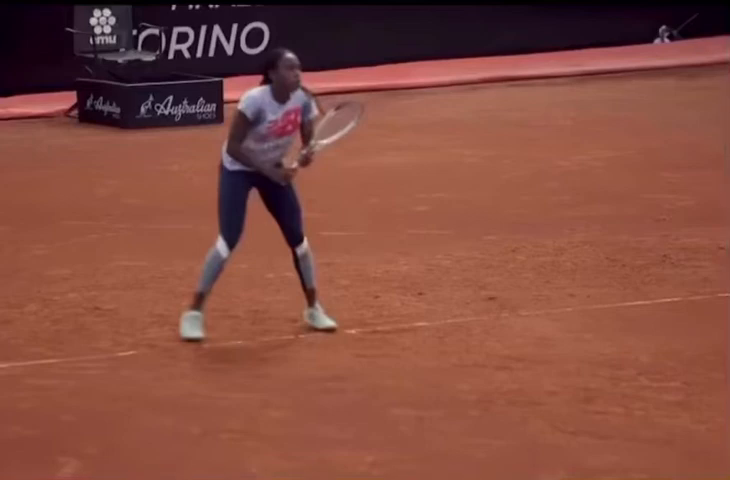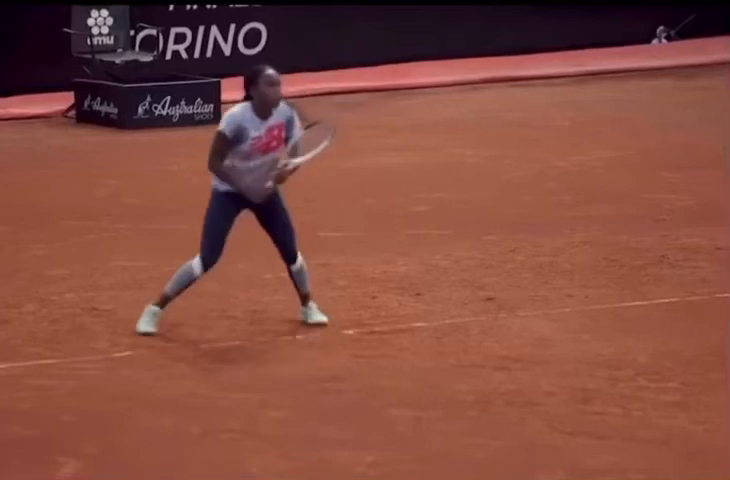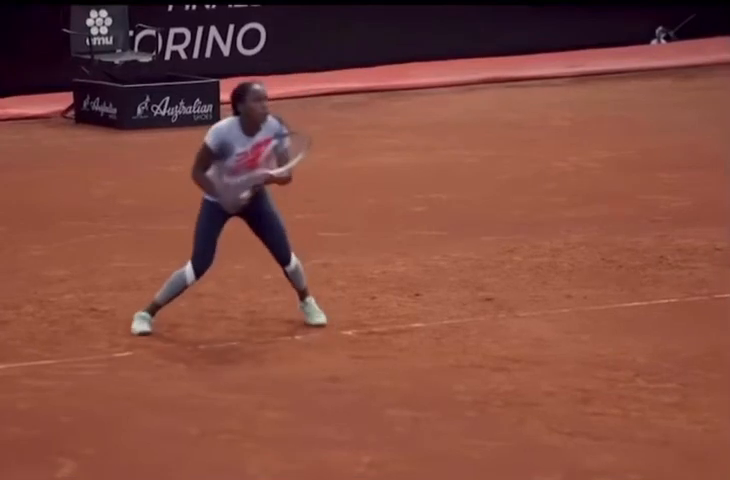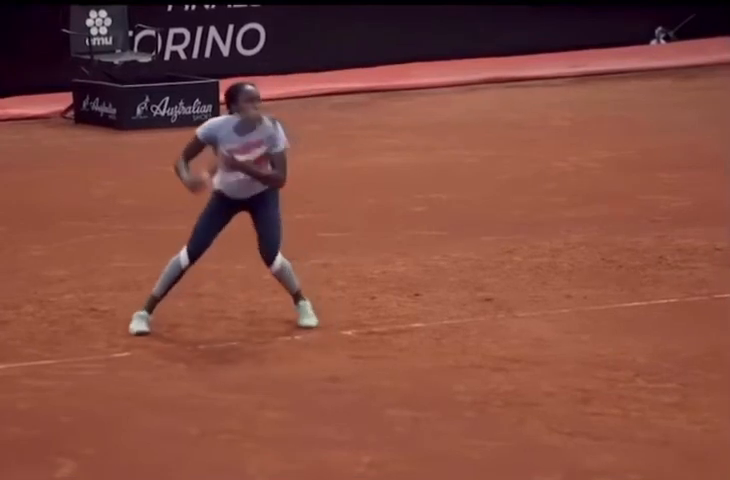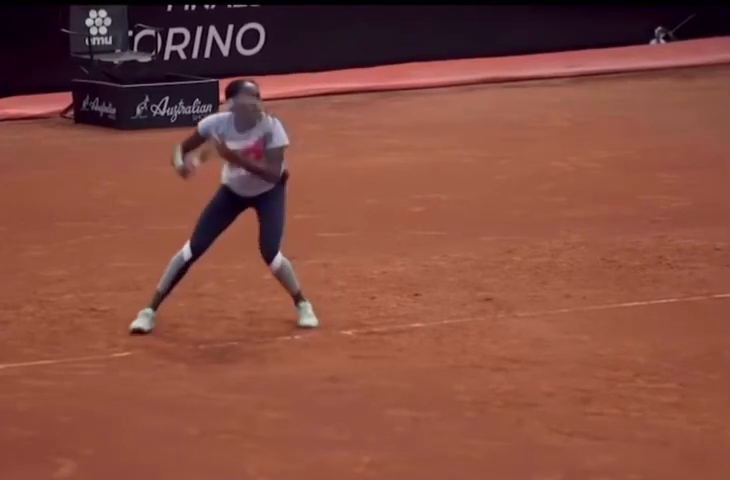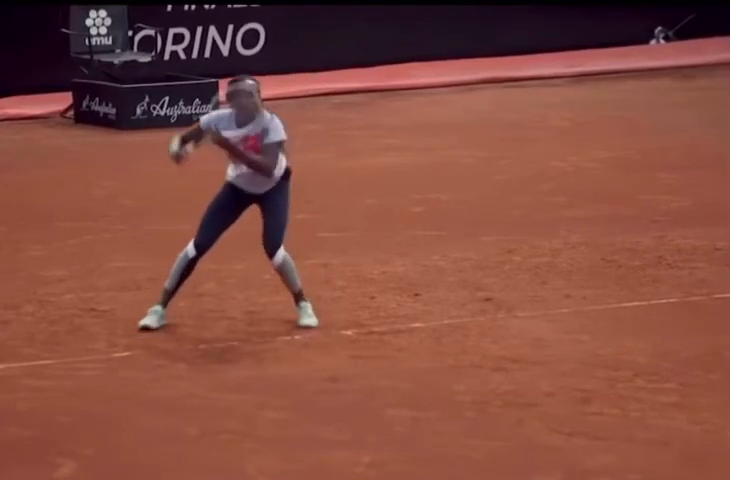
dt=0.7s
person 1, frame 1
left shoulder: (303, 100)
right shoulder: (255, 100)
left elbow: (309, 141)
right elbow: (233, 147)
left wrist: (307, 155)
right wrist: (269, 171)
left hip: (274, 170)
right hip: (238, 169)
left knee: (297, 238)
right knee: (229, 240)
left ankle: (313, 308)
right ankle: (194, 312)
person 1, frame 2
left shoulder: (287, 114)
right shoulder: (236, 117)
right elbow: (214, 163)
left wrist: (285, 172)
right wrist: (246, 189)
left hip: (265, 188)
right hip: (229, 190)
left knee: (290, 252)
right knee: (207, 259)
left ankle: (308, 305)
right ankle: (155, 309)
person 1, frame 3
left shoulder: (275, 128)
right shoulder: (222, 132)
left elbow: (286, 174)
right elbow: (197, 172)
left wrist: (271, 177)
right wrist: (223, 197)
left hip: (254, 196)
right hip: (218, 200)
left knee: (284, 254)
right knee: (199, 265)
left ankle: (307, 302)
right ankle: (147, 314)
person 1, frame 4
left shoulder: (271, 129)
right shoulder: (216, 127)
left elbow: (280, 179)
right elbow: (182, 159)
left wrist: (242, 166)
right wrist: (187, 178)
left hip: (262, 195)
right hip: (225, 195)
left knee: (270, 255)
right knee: (191, 252)
left ankle: (302, 303)
right ankle: (145, 312)
person 1, frame 5
left shoulder: (271, 126)
right shoulder: (217, 123)
left elbow: (274, 174)
right elbow: (182, 149)
left wrist: (234, 156)
right wrist: (182, 163)
left hip: (269, 192)
right hip: (232, 190)
left knee: (270, 253)
right knee: (193, 248)
left ankle: (302, 304)
right ankle: (150, 311)
person 1, frame 6
left shoulder: (271, 123)
right shoulder: (219, 120)
left elbow: (268, 168)
right elbow: (181, 139)
left wrist: (230, 147)
right wrist: (178, 149)
left hip: (273, 187)
right hip: (238, 186)
left knee: (273, 248)
right knee: (198, 245)
left ankle: (303, 304)
right ankle: (160, 308)
